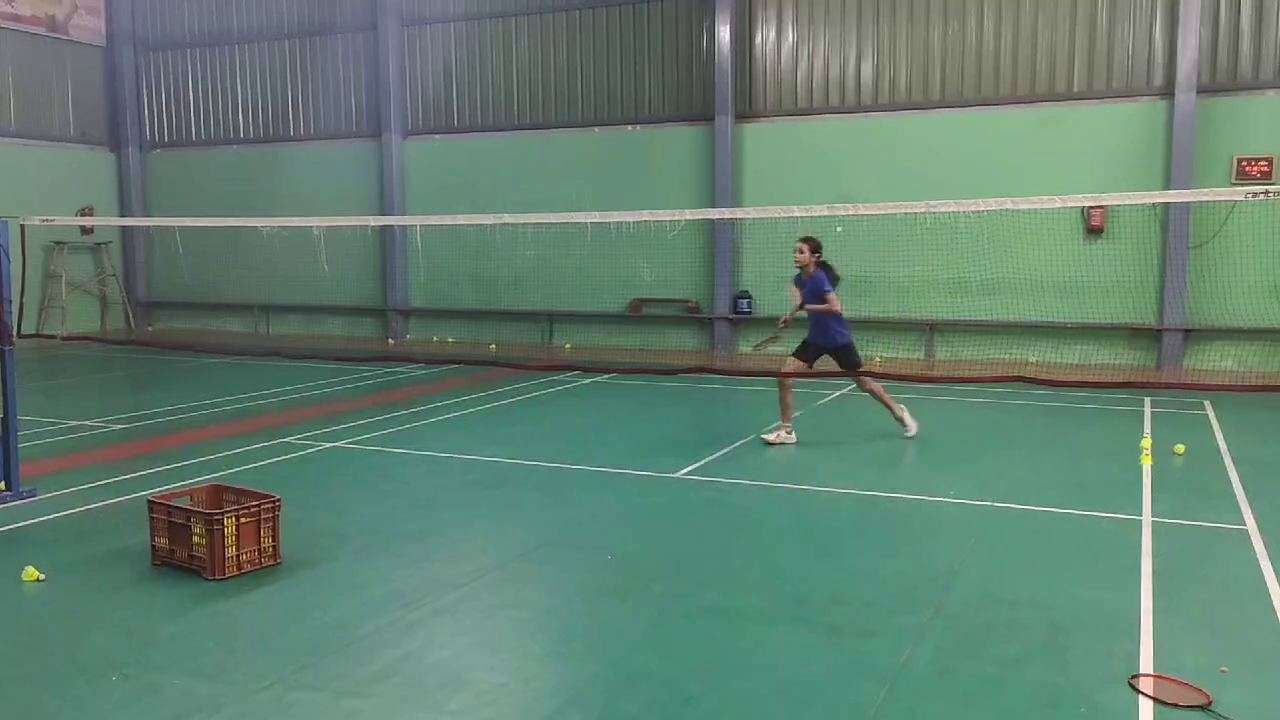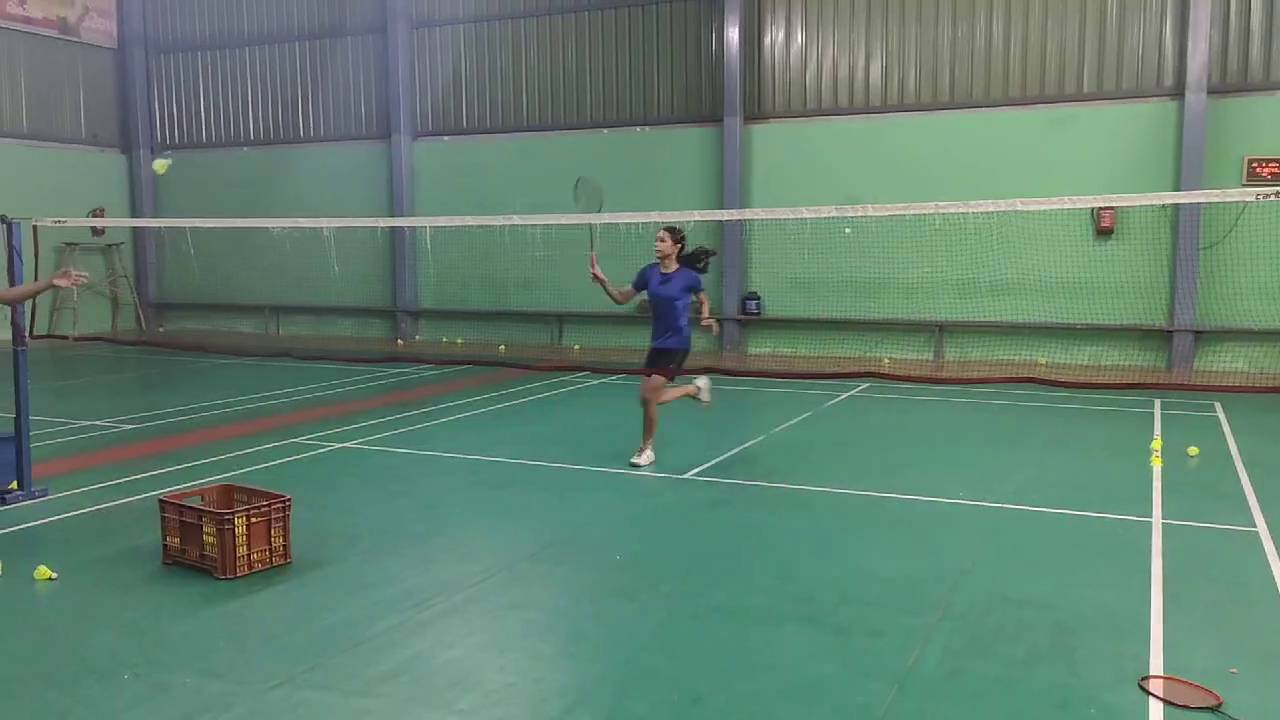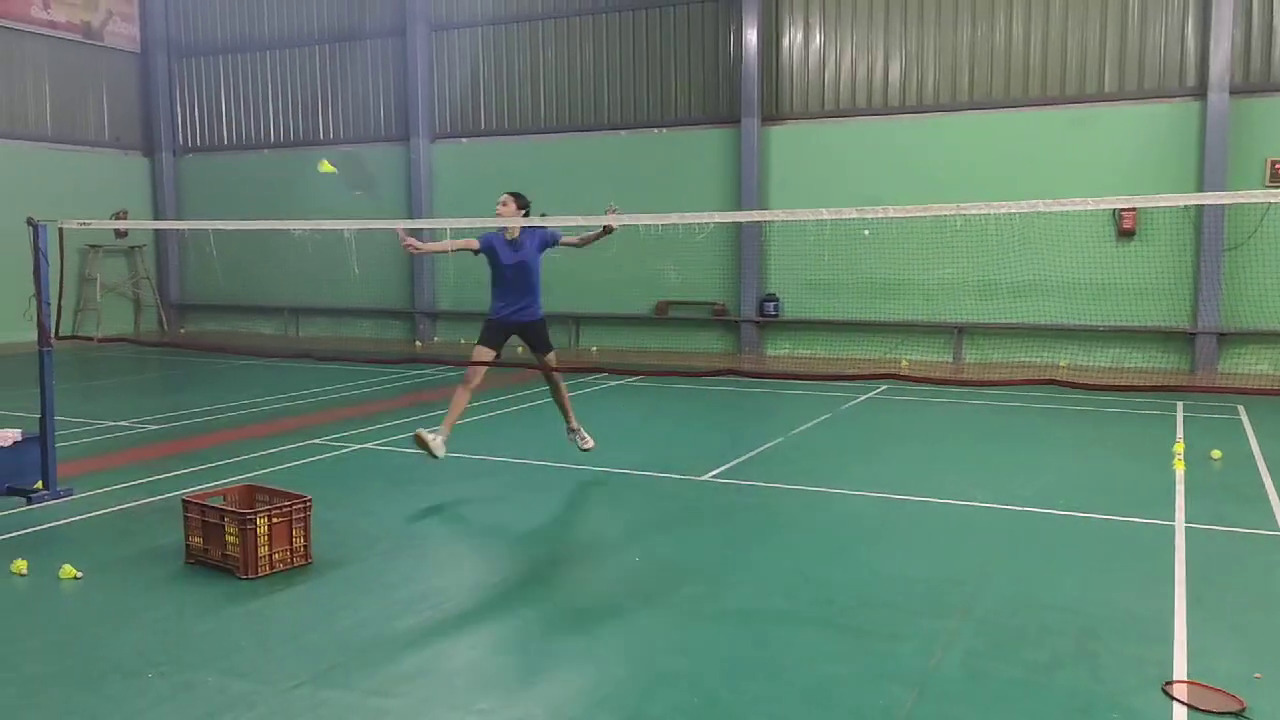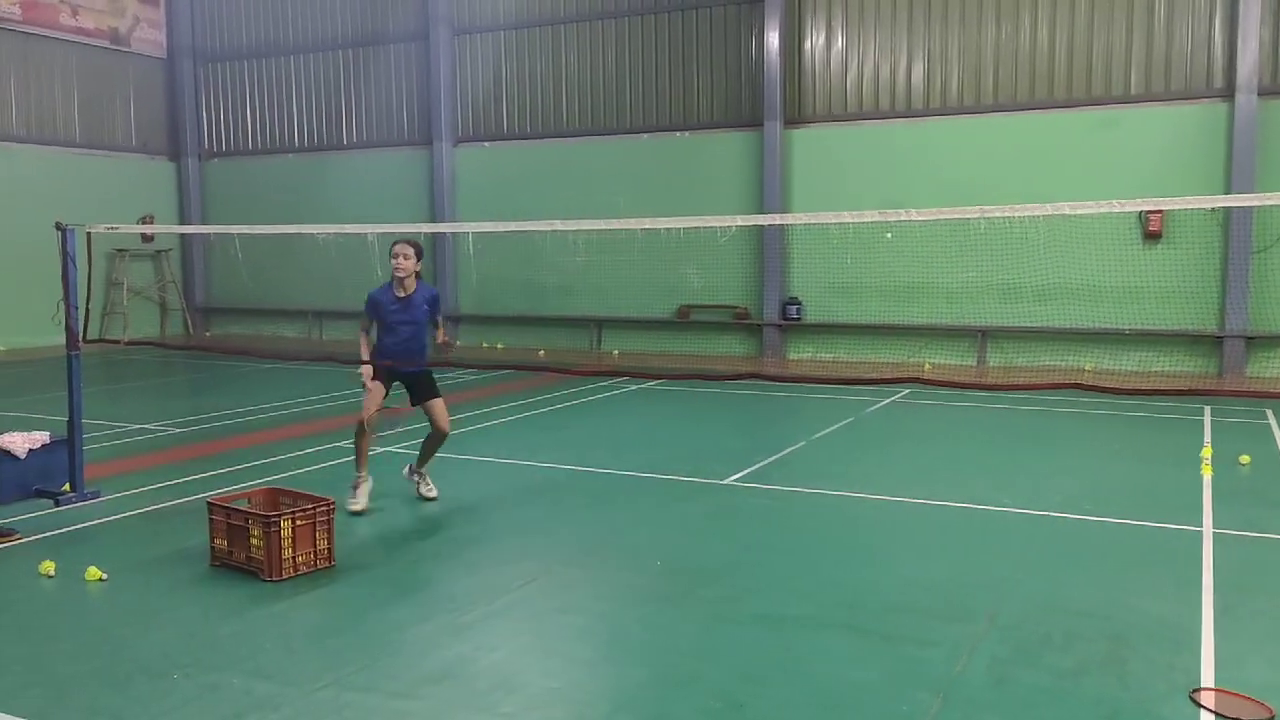
dt=0.4s
person 1, frame 1
left shoulder: (818, 277)
right shoulder: (800, 279)
left elbow: (835, 308)
left wrist: (804, 305)
right wrist: (790, 315)
left hip: (837, 339)
right hip: (815, 338)
left knee: (865, 386)
right knee: (784, 377)
left ankle: (899, 412)
right ankle: (786, 430)
person 1, frame 2
left shoulder: (688, 275)
right shoulder: (648, 272)
left elbow: (702, 300)
right elbow: (621, 299)
left wrist: (706, 318)
right wrist: (602, 280)
left hip: (676, 344)
right hip: (657, 343)
left knee: (647, 397)
right knee: (654, 394)
left ankle: (646, 448)
right ankle: (696, 387)
person 1, frame 3
left shoulder: (538, 236)
right shoulder: (491, 239)
left elbow: (578, 241)
right elbow: (457, 244)
left wrist: (603, 232)
right wrist: (421, 246)
left hip: (531, 318)
right hip: (499, 319)
left knee: (553, 377)
right knee: (471, 379)
left ankle: (573, 427)
right ankle: (439, 438)
person 1, frame 4
left shoulder: (430, 295)
right shoulder: (377, 296)
left elbow: (438, 326)
right elbow: (364, 333)
left wrist: (443, 342)
right wrist: (365, 365)
left hip: (417, 369)
right hip: (383, 366)
left knee: (442, 428)
right knee: (364, 419)
left ankle: (418, 471)
right ankle: (361, 480)
